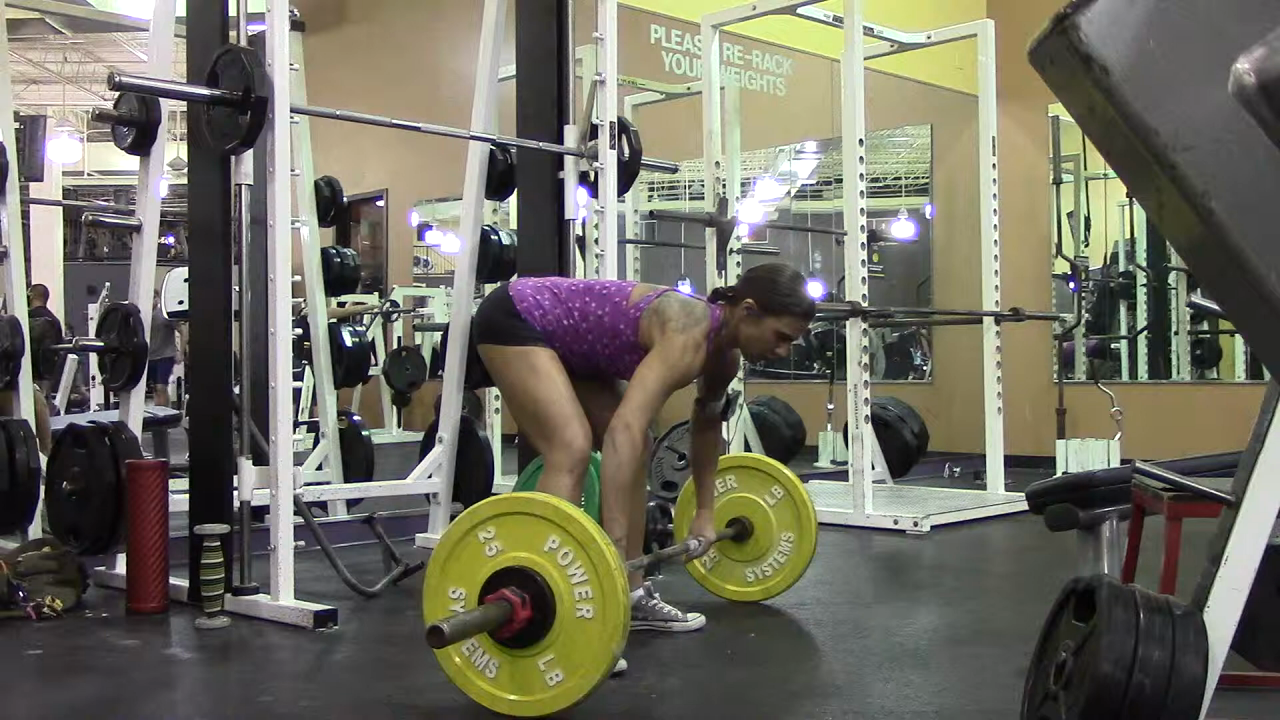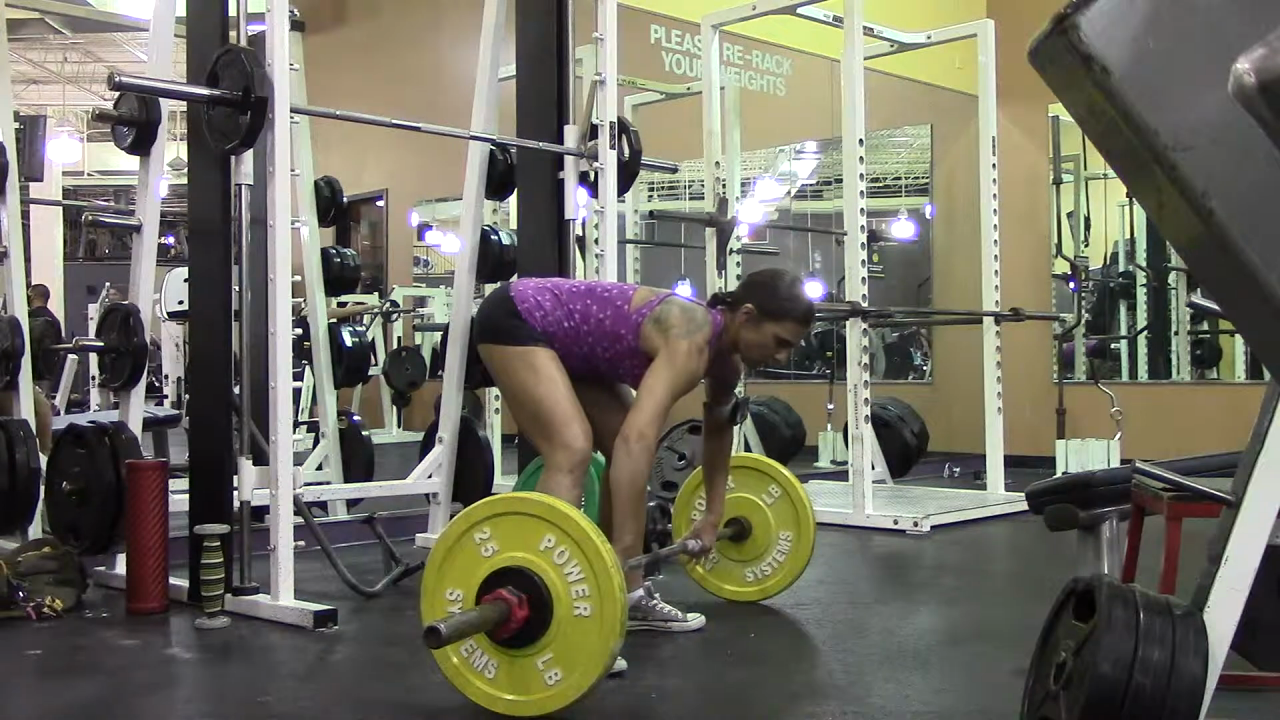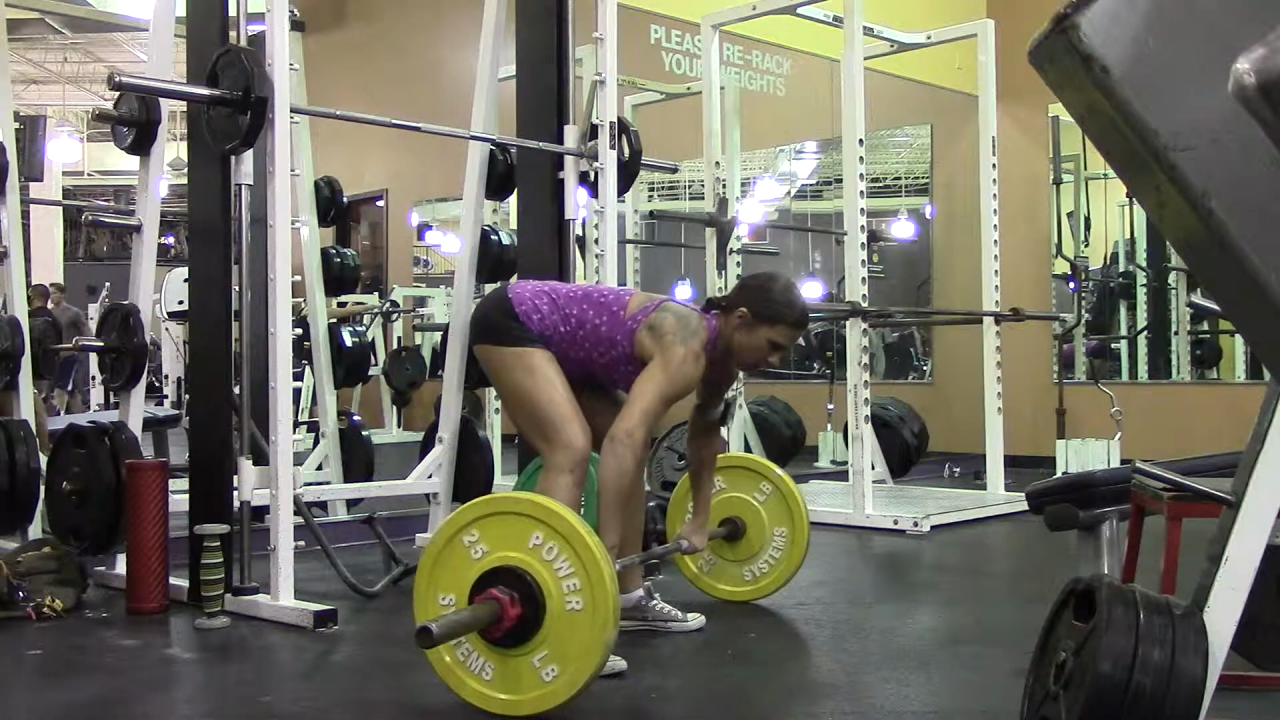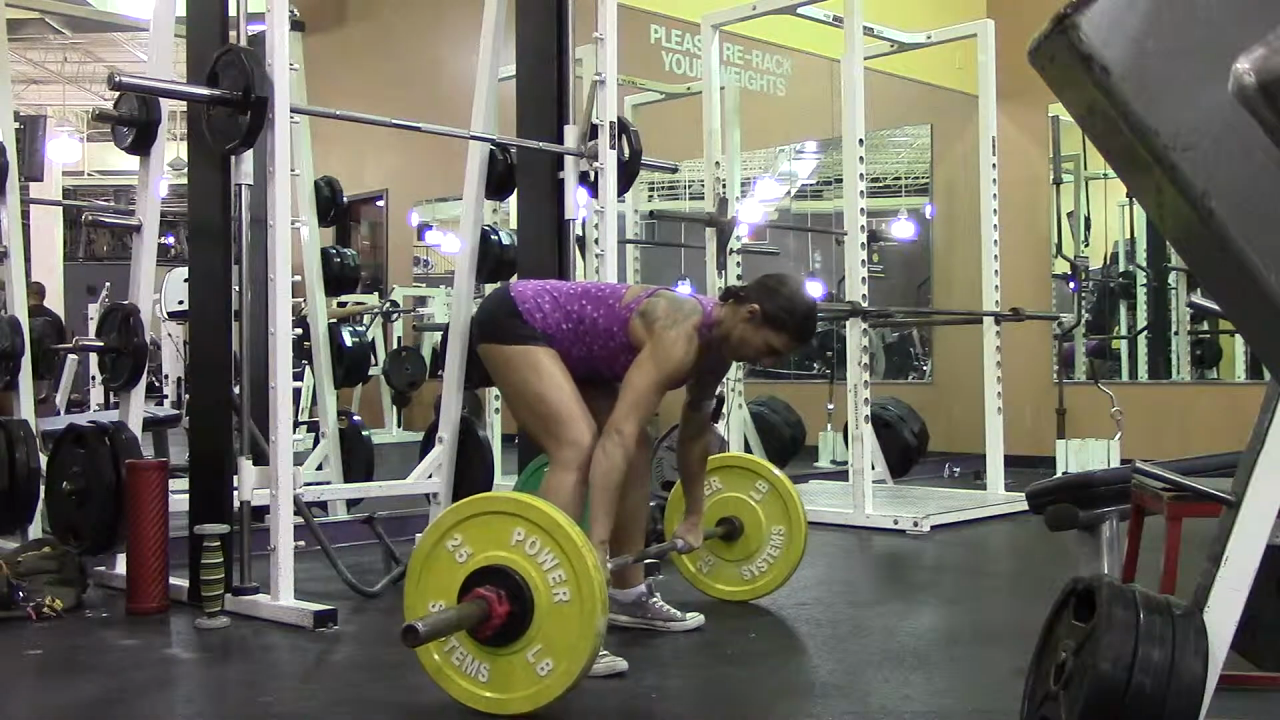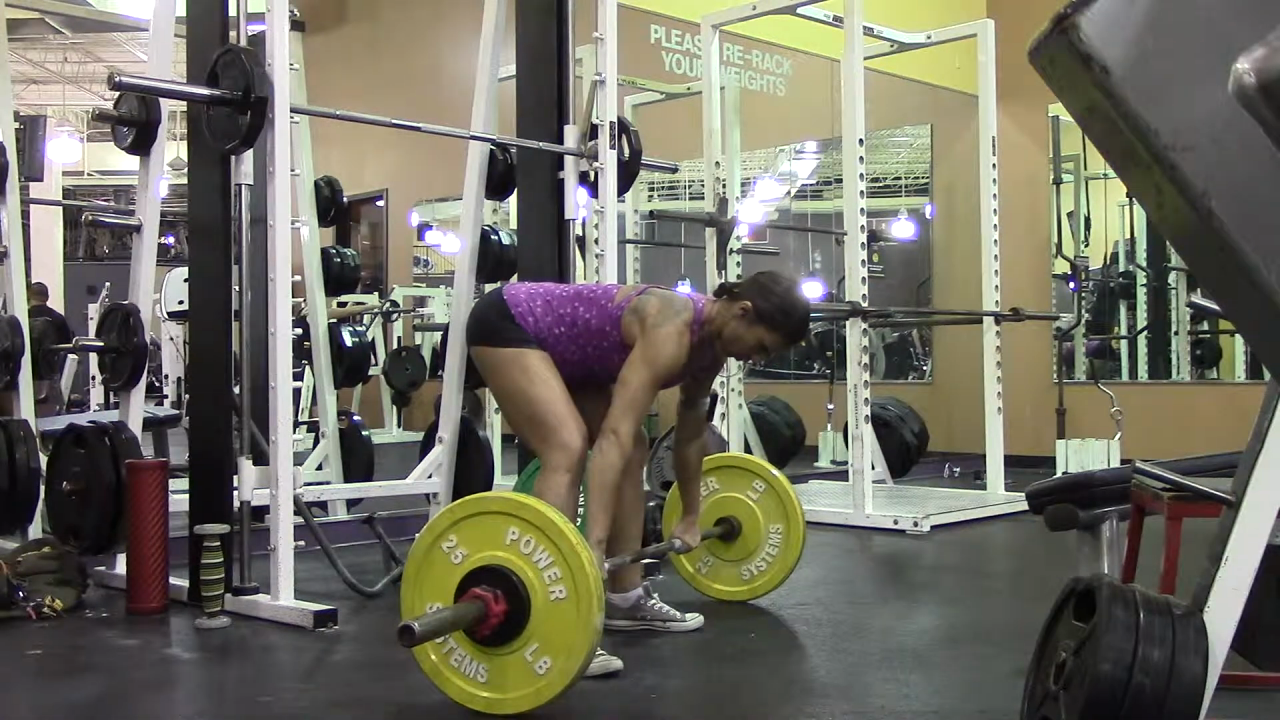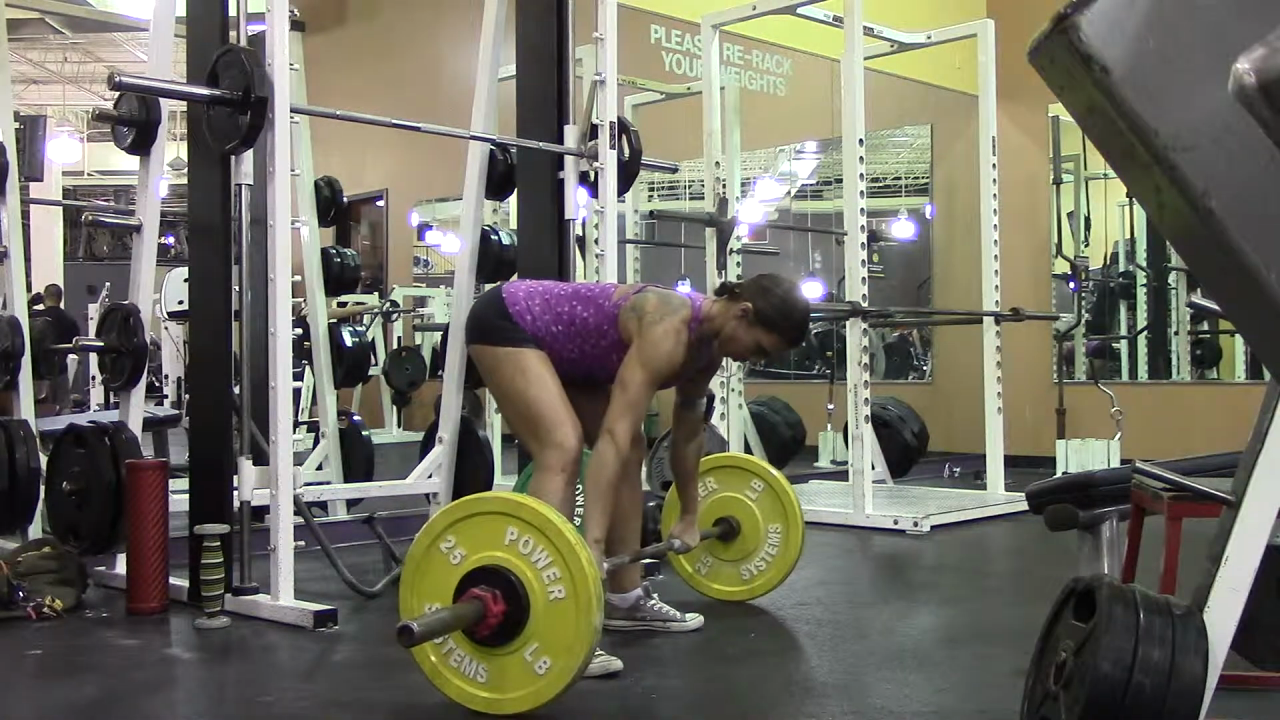
dt=0.7s
person 1, frame 1
left shoulder: (725, 352)
right shoulder: (690, 334)
left elbow: (706, 425)
right elbow: (624, 430)
left wrist: (705, 512)
right wrist: (613, 542)
left hip: (563, 339)
right hip: (515, 319)
left knee: (635, 452)
right knee: (572, 450)
left ankle: (631, 598)
person 1, frame 2
left shoulder: (727, 357)
right shoulder: (691, 339)
left elbow: (718, 428)
right elbow: (638, 439)
left wrist: (713, 516)
right wrist: (620, 549)
left hip: (563, 339)
right hip: (517, 319)
left knee: (627, 450)
right knee: (572, 450)
left ankle: (630, 598)
person 1, frame 3
left shoulder: (722, 357)
right shoulder: (688, 346)
left elbow: (705, 433)
right elbow: (623, 442)
left wrist: (700, 519)
right wrist: (606, 551)
left hip: (559, 342)
right hip: (512, 322)
left knee: (633, 450)
right knee: (572, 451)
left ankle: (629, 598)
person 1, frame 4
left shoulder: (717, 343)
right shoulder: (680, 332)
left elbow: (695, 432)
right elbow: (617, 436)
left wrist: (693, 517)
right wrist: (597, 546)
left hip: (563, 341)
right hip: (514, 321)
left knee: (638, 447)
right knee: (578, 447)
left ankle: (627, 594)
person 1, frame 5
left shoulder: (710, 342)
right shoulder: (672, 330)
left elbow: (691, 433)
right elbow: (614, 437)
left wrist: (690, 518)
right wrist: (594, 546)
left hip: (561, 346)
right hip: (507, 324)
left knee: (634, 450)
right knee: (569, 450)
left ankle: (625, 599)
person 1, frame 6
left shoulder: (707, 343)
right shoulder: (669, 328)
left elbow: (688, 433)
right elbow: (613, 436)
left wrist: (689, 517)
right wrist: (593, 544)
left hip: (558, 342)
right hip: (507, 322)
left knee: (632, 449)
right knee: (562, 450)
left ankle: (625, 600)
